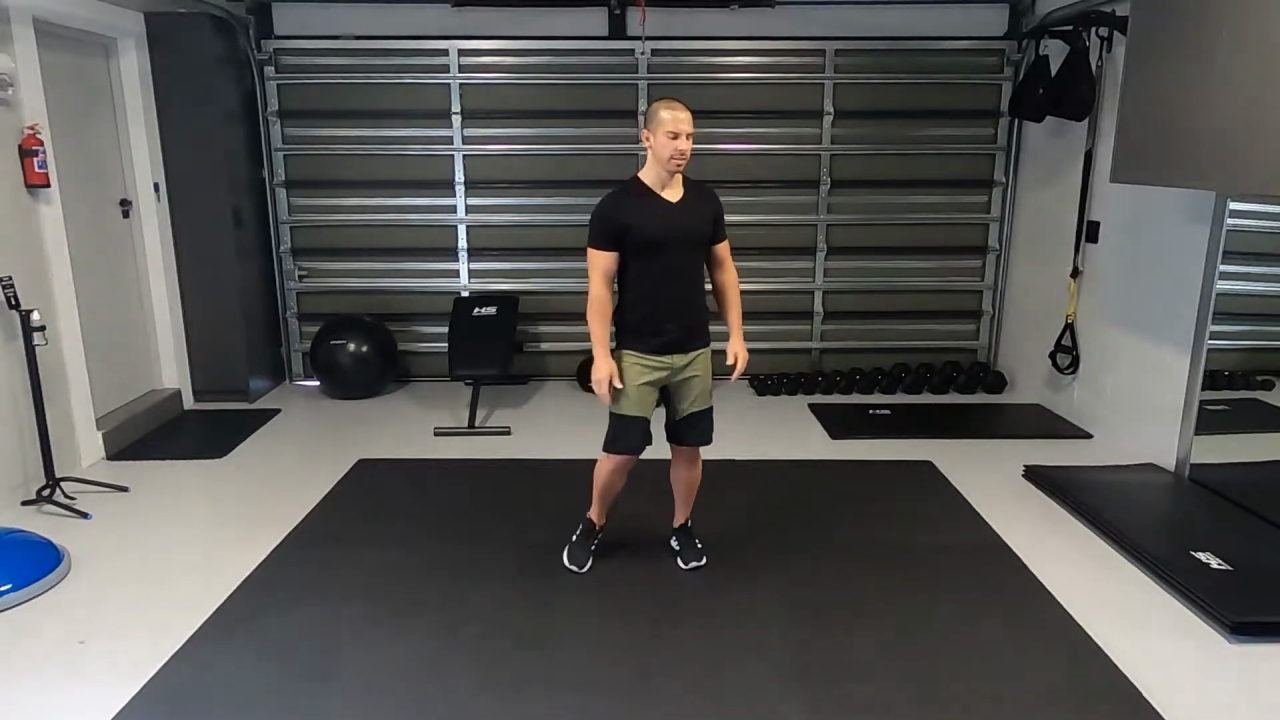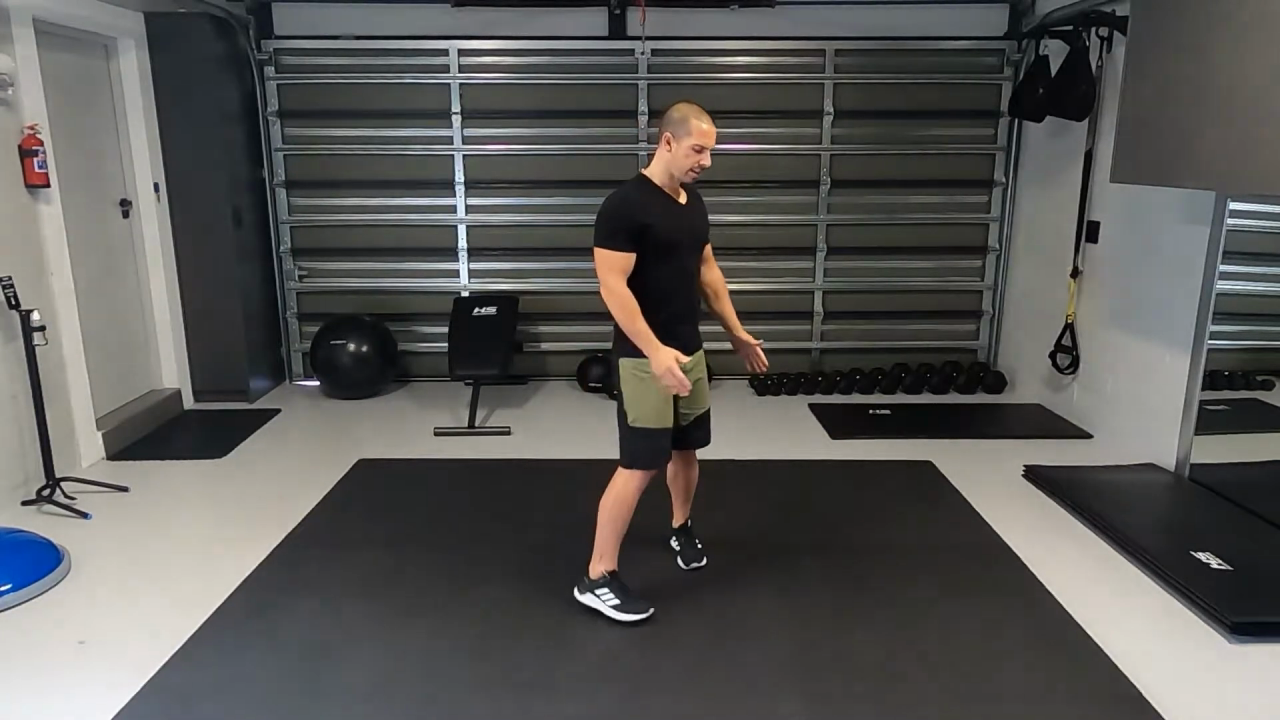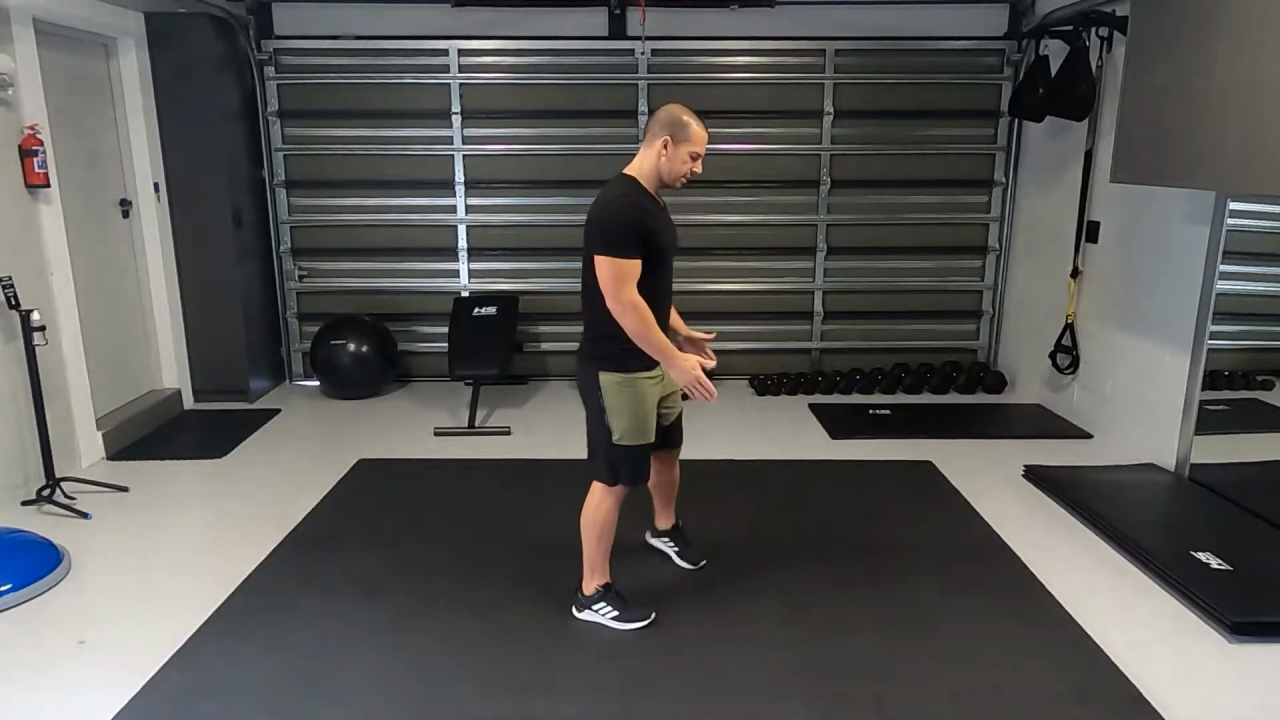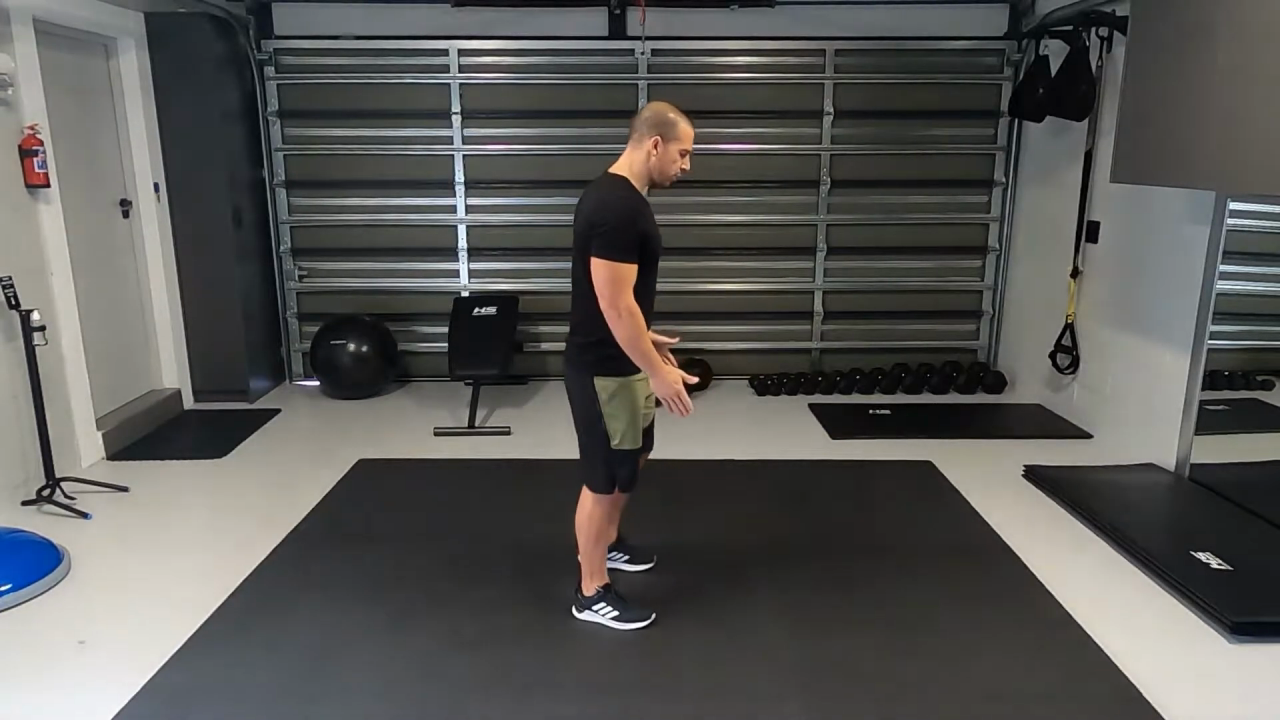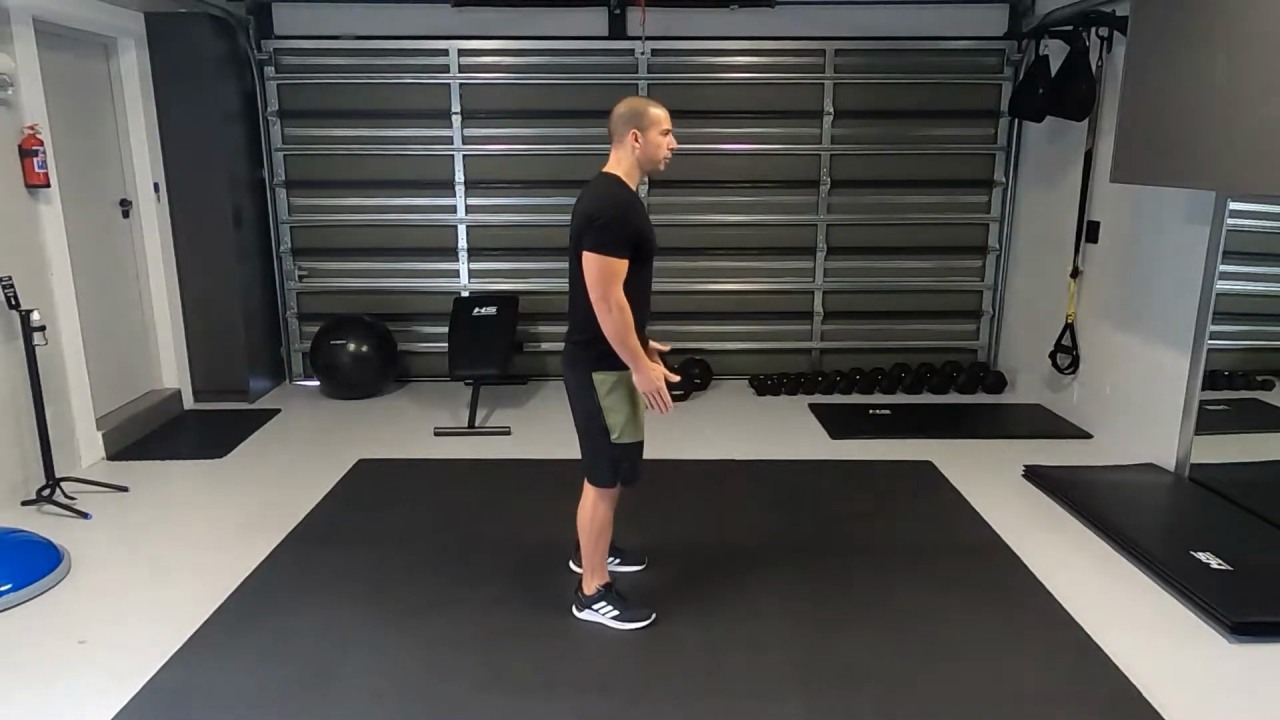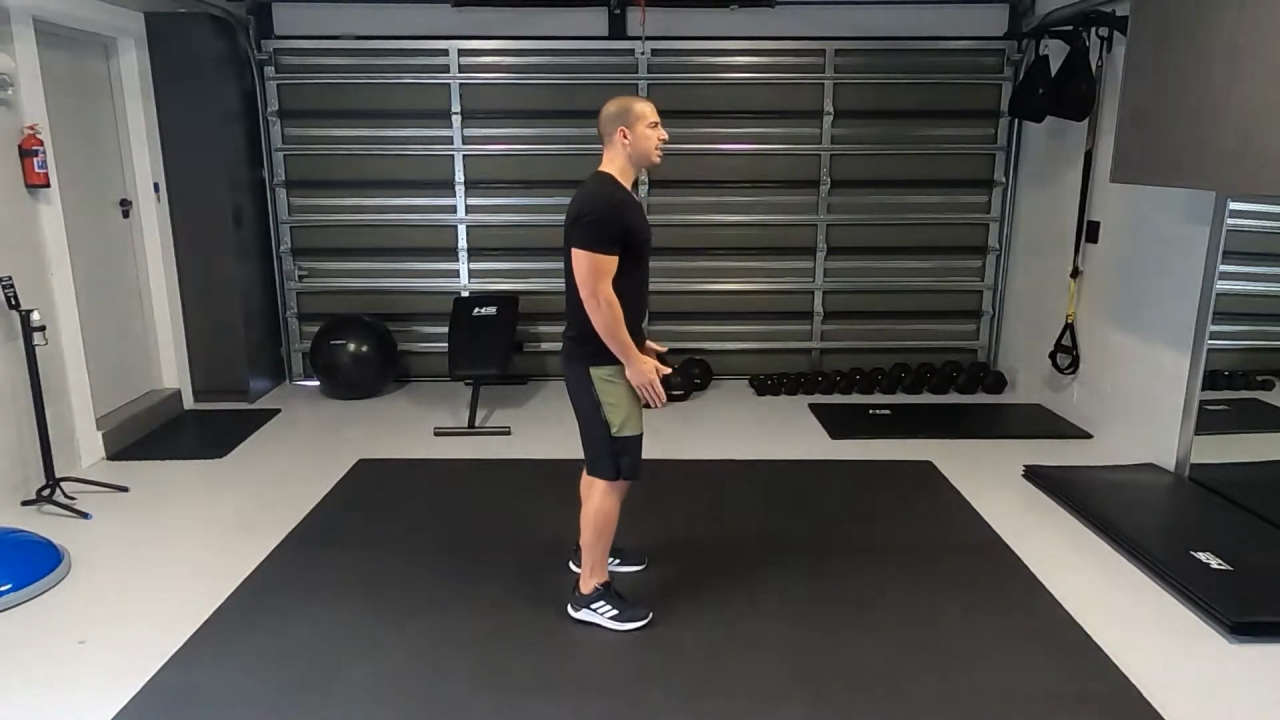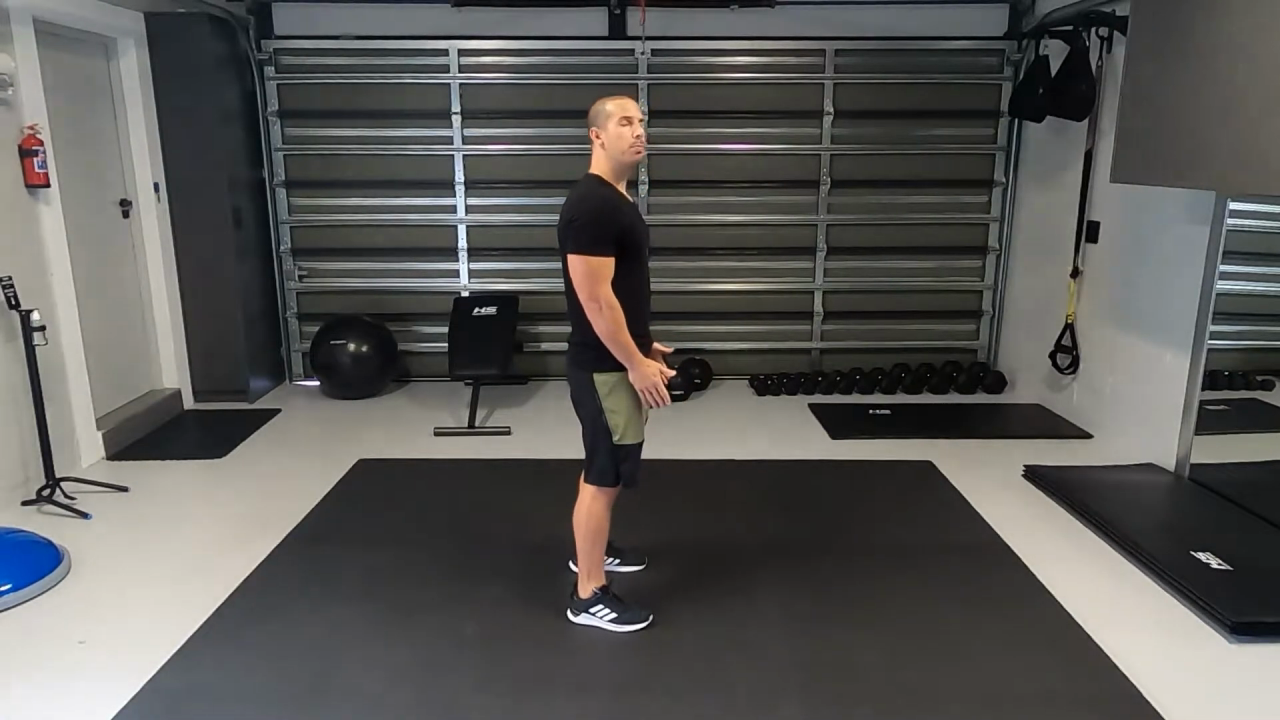
dt=0.3s
person 1, frame 1
left shoulder: (705, 200)
right shoulder: (617, 206)
left elbow: (723, 269)
right elbow: (600, 284)
left wrist: (736, 335)
right wrist: (601, 354)
left hip: (695, 351)
right hip: (638, 353)
left knee: (688, 448)
right knee: (622, 451)
left ankle: (682, 528)
right ankle: (593, 523)
person 1, frame 2
left shoulder: (693, 201)
right shoulder: (625, 204)
left elbow: (706, 271)
right elbow: (613, 286)
left wrist: (735, 331)
right wrist: (653, 352)
left hip: (685, 350)
right hip: (644, 356)
left knee: (685, 448)
right knee: (640, 464)
left ankle: (681, 528)
right ankle: (598, 577)
person 1, frame 3
left shoulder: (651, 200)
right shoulder: (618, 208)
right elbow: (621, 298)
left wrist: (680, 333)
right wrist: (674, 359)
left hip: (650, 358)
right hip: (617, 366)
left knee: (665, 449)
right knee: (615, 478)
left ankle: (665, 527)
right ankle: (593, 591)
person 1, frame 4
left shoulder: (613, 195)
right shoulder: (620, 210)
right elbow: (615, 305)
left wrist: (647, 340)
right wrist: (658, 372)
left hip: (616, 359)
right hip: (604, 367)
left knee: (624, 464)
right knee: (606, 479)
left ankle: (605, 545)
right ankle: (592, 593)
person 1, frame 5
left shoulder: (609, 196)
right shoulder: (613, 206)
right elbow: (606, 298)
left wrist: (640, 346)
right wrist: (640, 366)
left hip: (608, 357)
right hip: (601, 364)
left knee: (608, 468)
right knee: (607, 475)
left ankle: (591, 550)
right ankle: (593, 592)
person 1, frame 6
left shoulder: (617, 196)
right shoulder: (601, 202)
right elbow: (595, 293)
left wrist: (639, 343)
right wrist: (632, 360)
left hip: (610, 354)
right hip: (600, 361)
left knee: (602, 462)
right knee: (614, 471)
left ankle: (592, 549)
right ankle: (591, 591)
person 1, frame 7
left shoulder: (615, 198)
right shoulder: (590, 204)
right elbow: (596, 298)
left wrist: (644, 346)
right wrist: (637, 363)
left hip: (617, 357)
right hip: (605, 365)
left knee: (605, 467)
right knee: (605, 477)
left ankle: (592, 548)
right ankle: (589, 595)
